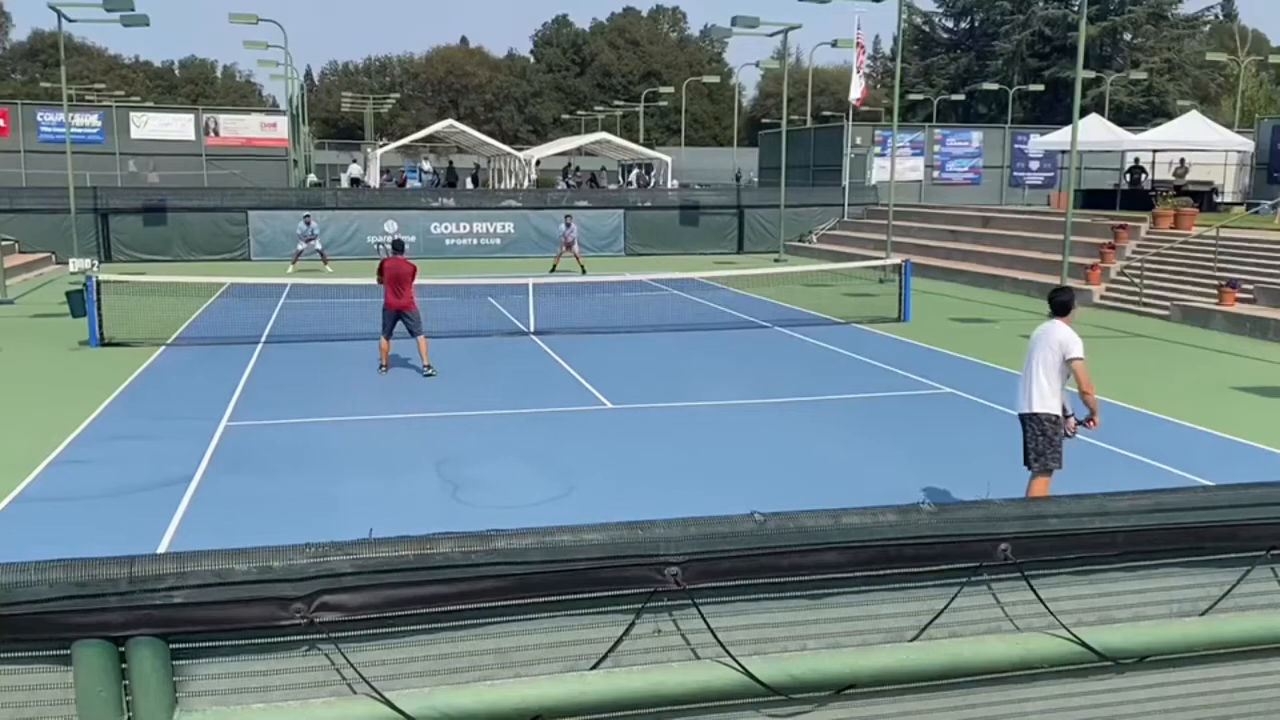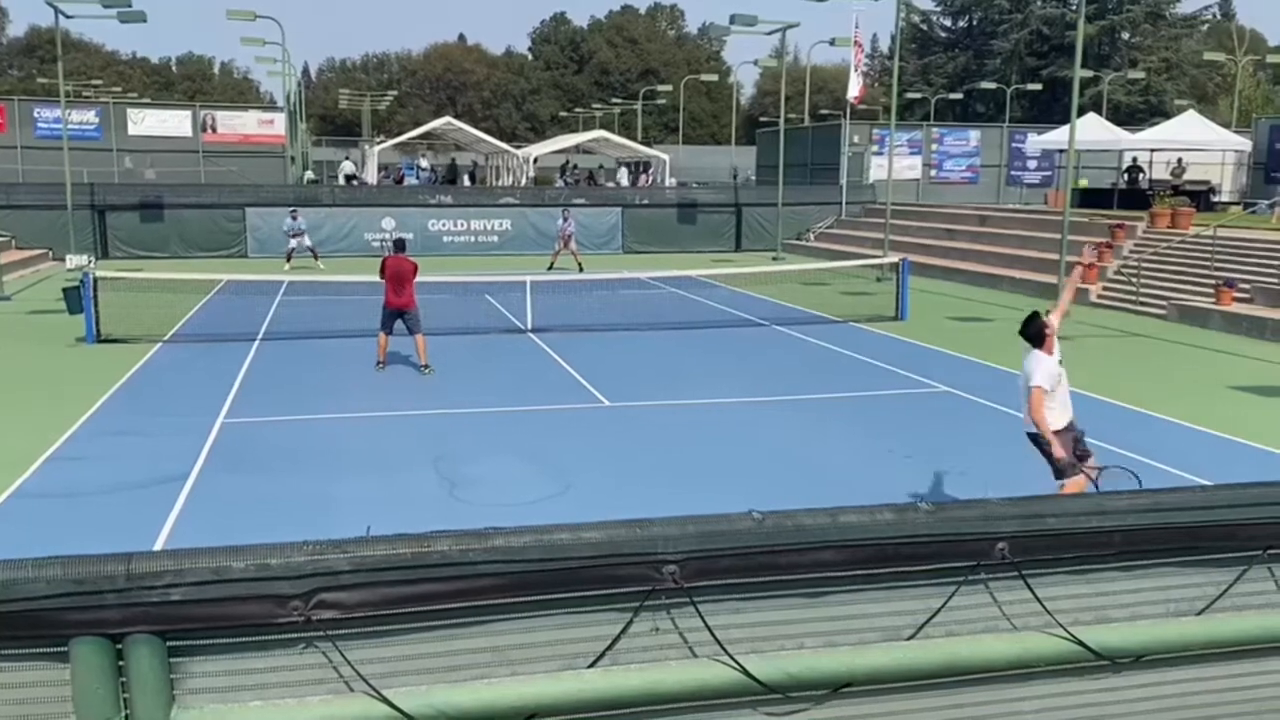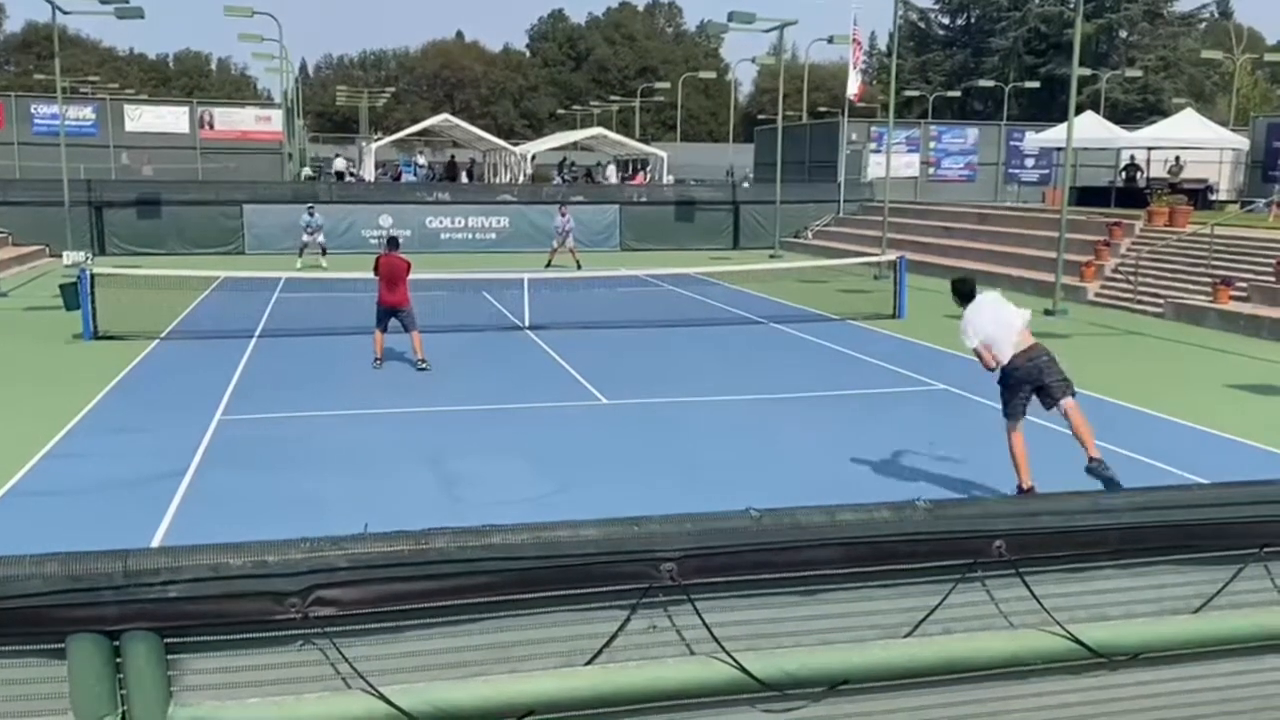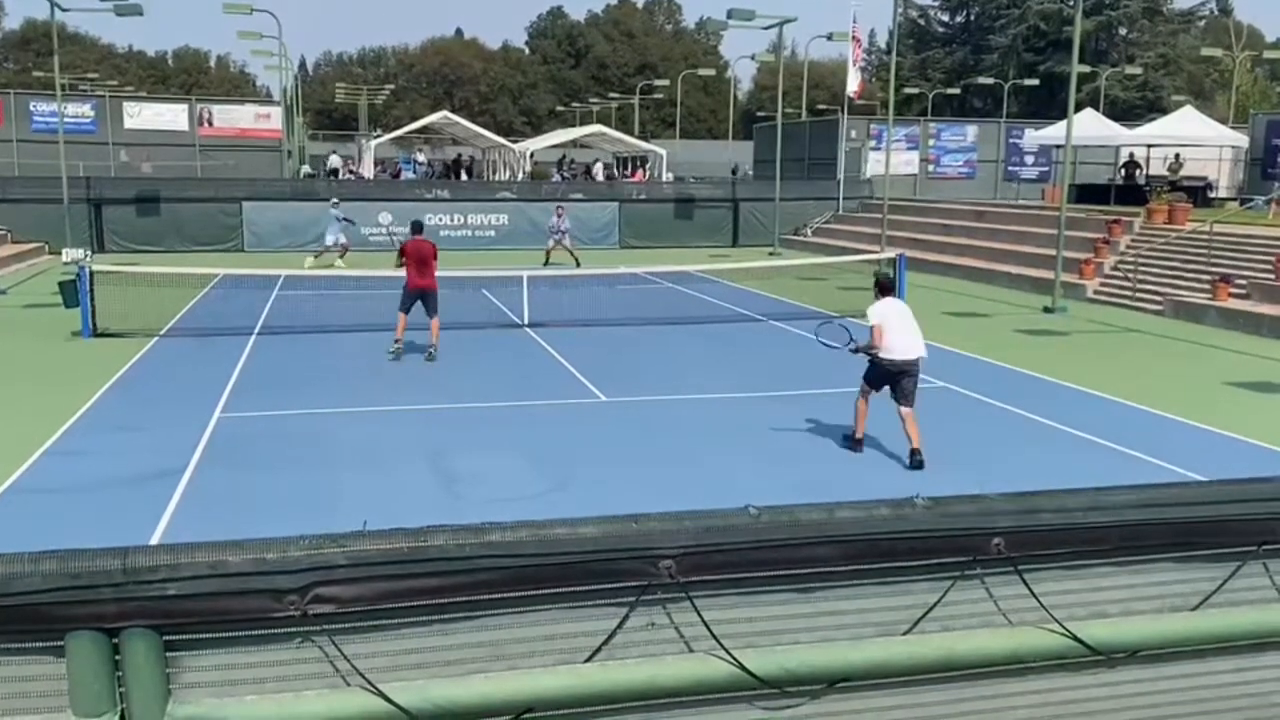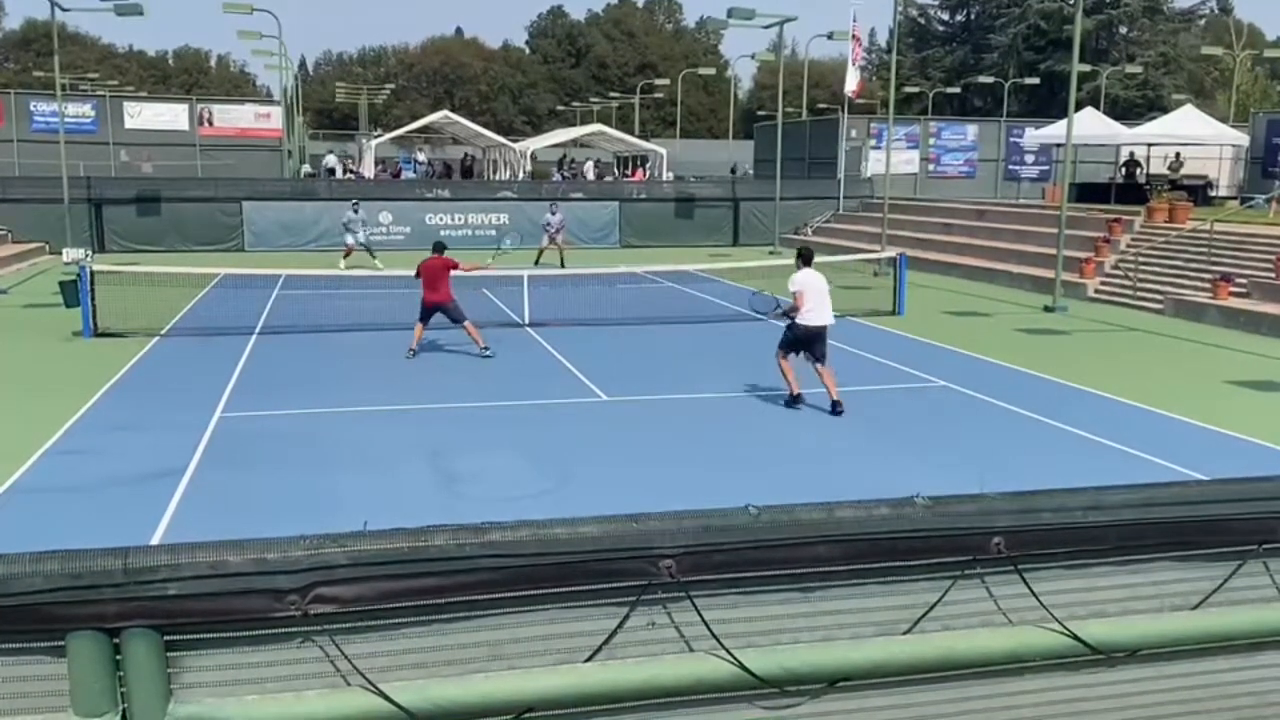
dt=0.7s
person 1, frame 1
left shoulder: (1042, 330)
right shoulder: (1070, 339)
right elbow: (1085, 388)
left wrist: (1067, 414)
right wrist: (1094, 412)
left hip: (1029, 407)
right hip: (1043, 411)
left knee: (1042, 469)
right knee: (1042, 471)
person 1, frame 2
left shoulder: (1047, 342)
right shoulder: (1040, 370)
left elbow: (1063, 302)
right elbow: (1036, 411)
left wrist: (1081, 265)
right wrist: (1053, 444)
left hip: (1064, 424)
right hip: (1049, 431)
left knee: (1087, 467)
right knee: (1077, 482)
person 1, frame 3
left shoulder: (967, 324)
right shoulder: (991, 298)
left elbow: (990, 364)
left wrist: (991, 359)
left hip: (1015, 369)
right hip: (1039, 356)
left knee: (1013, 429)
right knee: (1070, 408)
left ankle: (1026, 488)
right ankle: (1095, 461)
person 1, frame 4
left shoulder: (876, 309)
right shoulder: (904, 306)
left elbow: (876, 343)
left wrist: (860, 348)
left hip: (888, 361)
right hip: (912, 362)
left knee: (864, 393)
right knee: (906, 411)
left ankle: (857, 439)
right ankle: (915, 452)
person 1, frame 5
left shoulder: (796, 278)
right shoulder: (821, 277)
left elbow: (798, 305)
left wrist: (785, 311)
left hip: (802, 325)
right hip: (821, 325)
left knee: (781, 355)
right knee: (821, 366)
left ankle: (795, 394)
right ankle: (836, 401)
